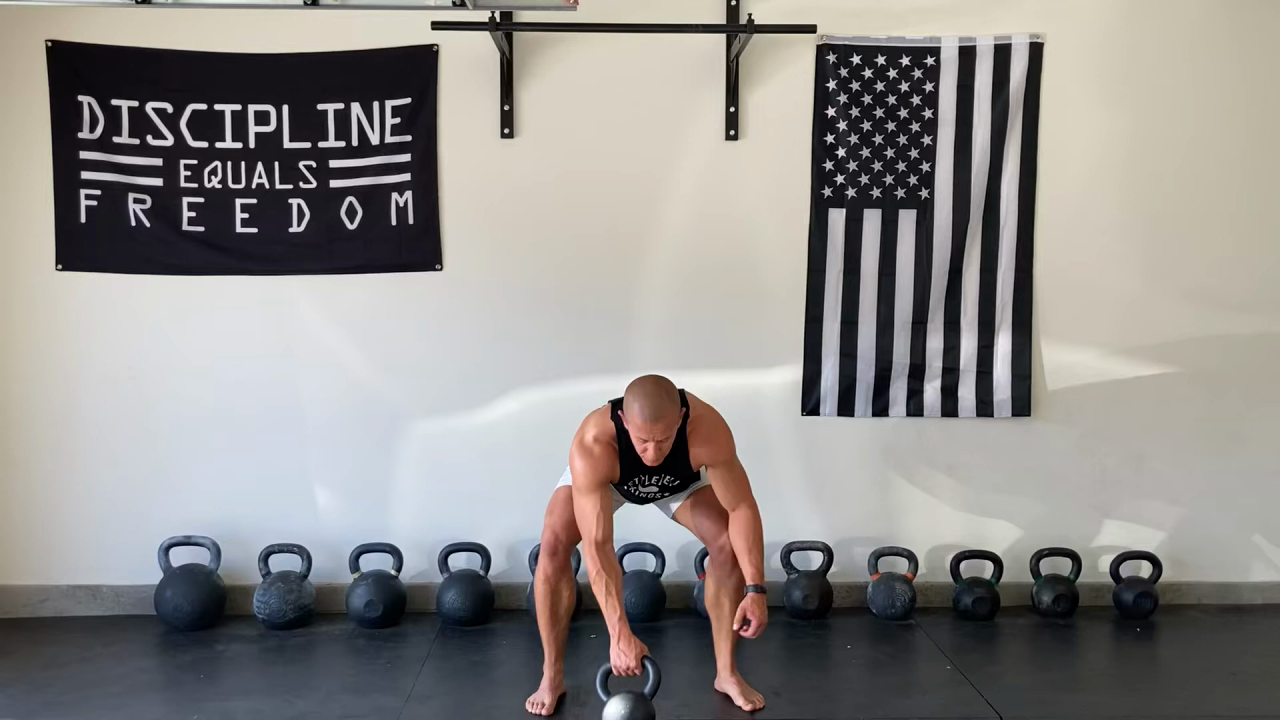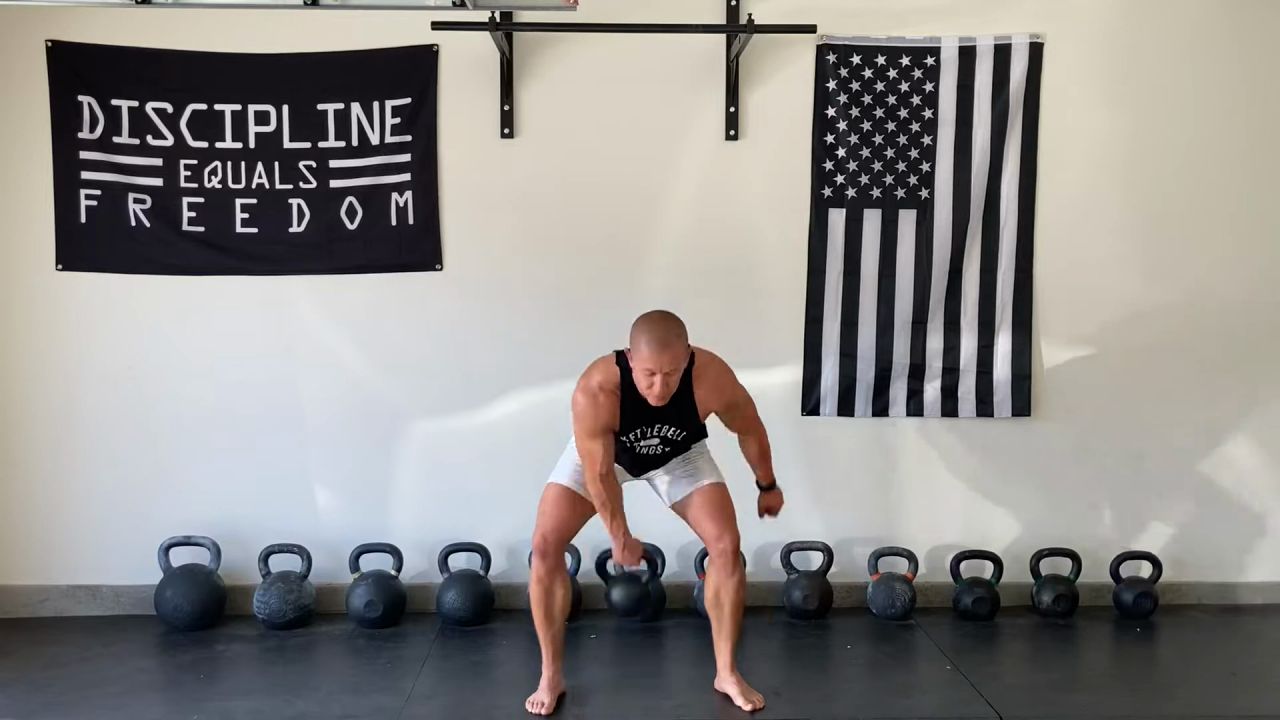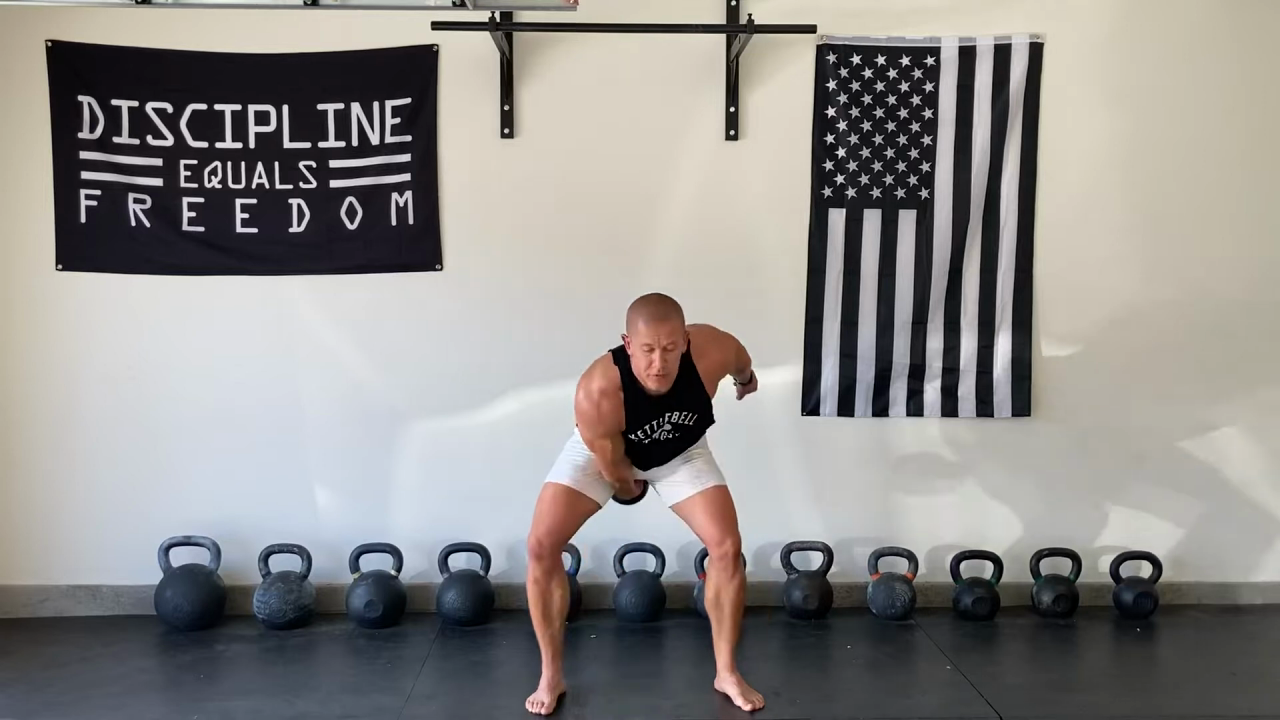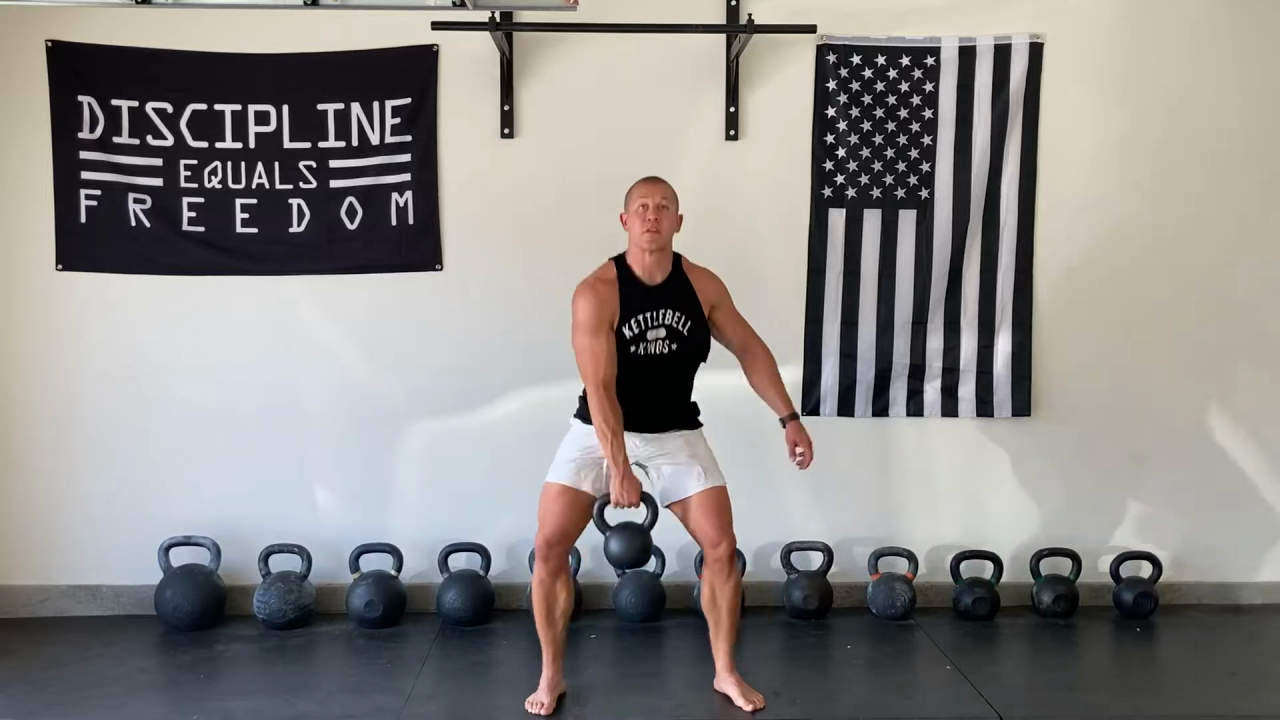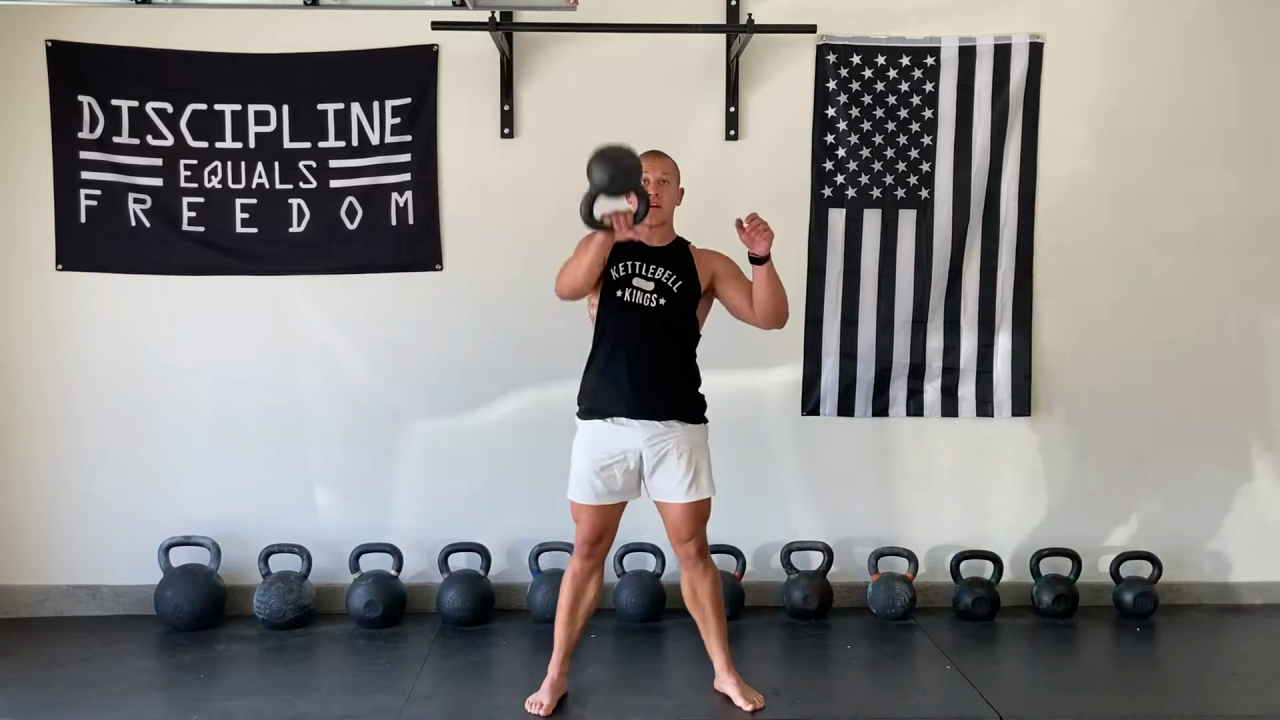
dt=0.3s
person 1, frame 1
left shoulder: (707, 431)
right shoulder: (592, 444)
left elbow: (741, 508)
right elbow: (597, 546)
left wrist: (755, 591)
right wrist: (619, 634)
right hip: (604, 476)
left knee: (726, 544)
right knee: (554, 545)
left ankle: (727, 673)
right ankle: (552, 676)
person 1, frame 2
left shoulder: (712, 377)
right shoulder: (595, 391)
left elbow: (749, 429)
right elbow: (599, 475)
left wrist: (767, 485)
right wrist: (621, 538)
left hip: (679, 453)
right hip: (602, 449)
left knee: (726, 544)
right knee: (546, 544)
left ankle: (727, 672)
right ankle: (551, 673)
person 1, frame 3
left shoulder: (712, 350)
right shoulder: (597, 393)
left elbow: (741, 360)
right elbow: (610, 461)
left wrist: (746, 382)
right wrist: (627, 483)
left hip: (679, 451)
right hip: (602, 451)
left knee: (727, 546)
right knee: (542, 547)
left ankle: (727, 673)
right ankle: (551, 675)
person 1, frame 4
left shoulder: (701, 284)
right shoulder: (597, 292)
left elbow: (751, 351)
right elbow: (599, 388)
left wrist: (789, 418)
right wrist: (619, 467)
left hip: (676, 434)
right hip: (601, 431)
left knee: (720, 549)
right knee: (548, 548)
left ankle: (727, 672)
right ankle: (552, 674)
person 1, frame 5
left shoulder: (704, 263)
right shoulder: (604, 248)
left elbow: (771, 315)
right elbow: (566, 287)
left wrist: (760, 256)
right wrist: (603, 239)
left hip: (677, 425)
right hip: (605, 421)
left knee: (692, 551)
right knee: (588, 551)
left ankle: (725, 672)
